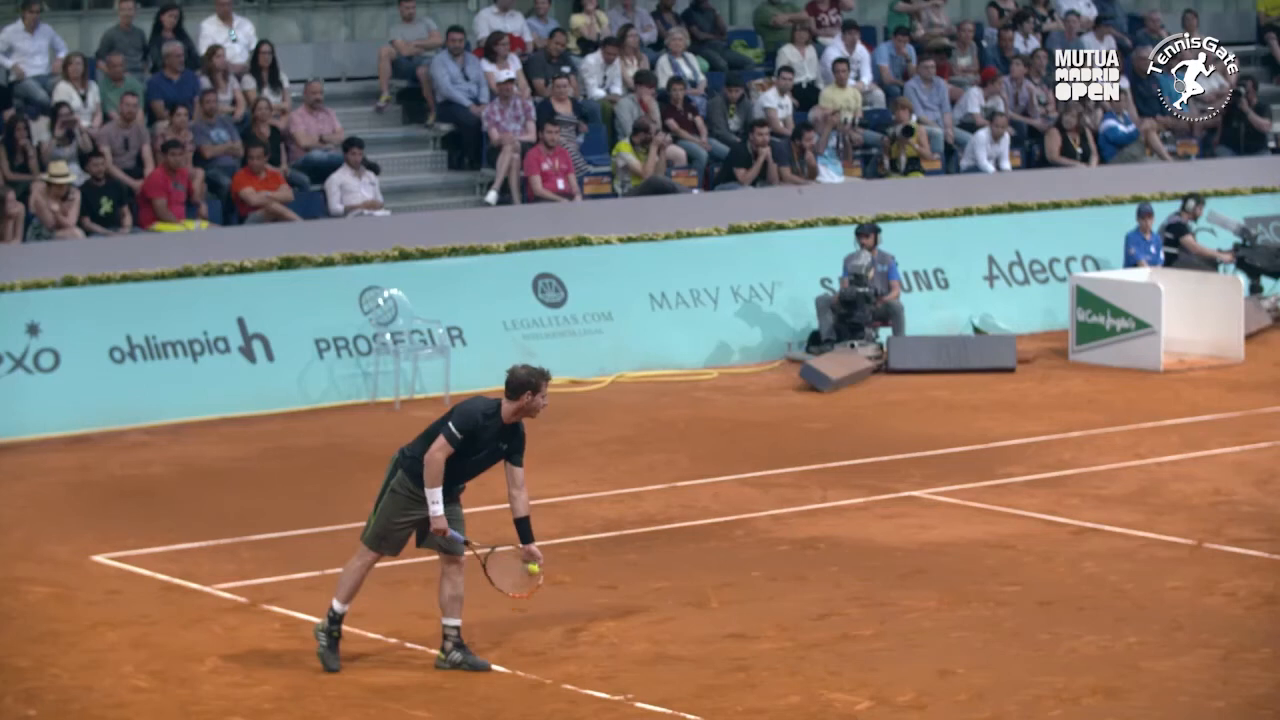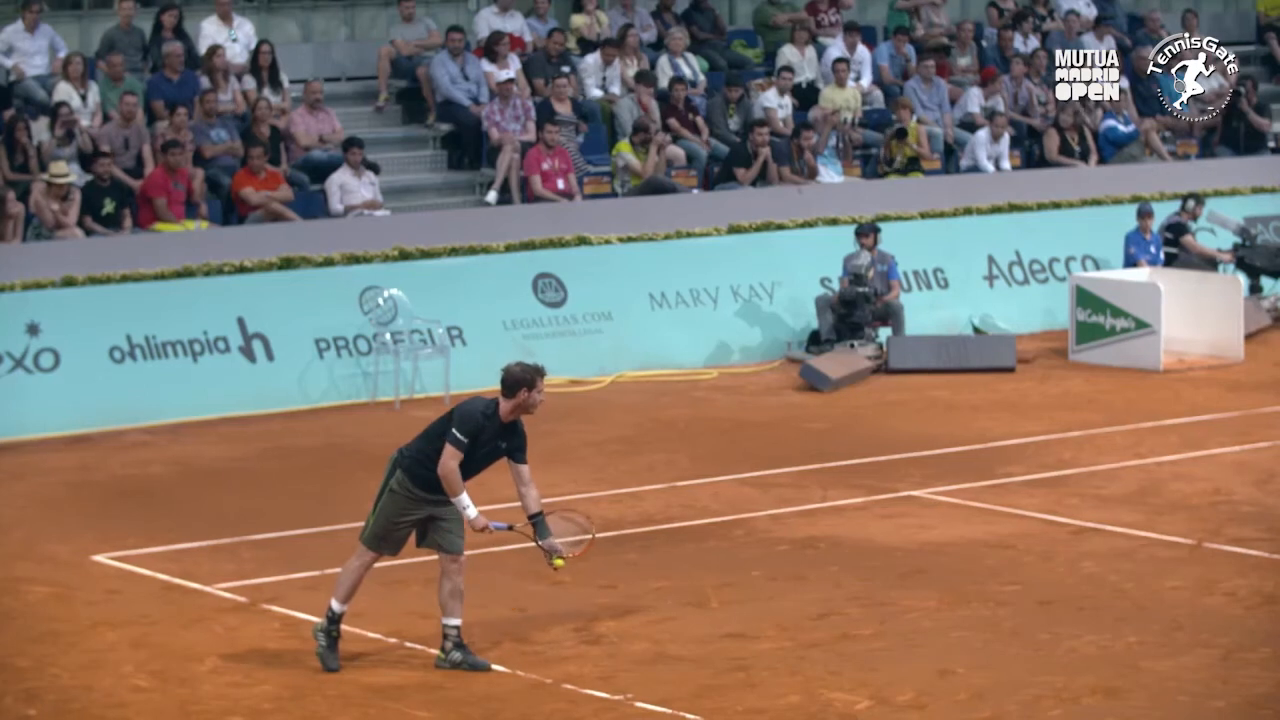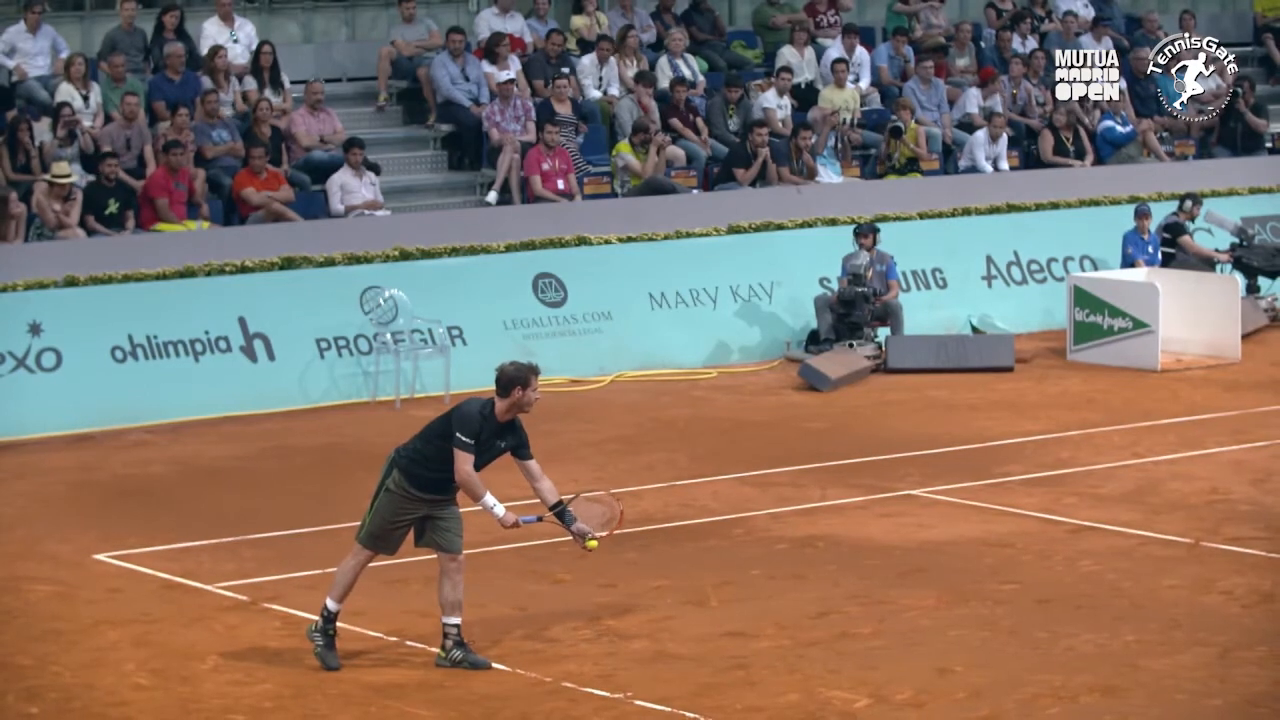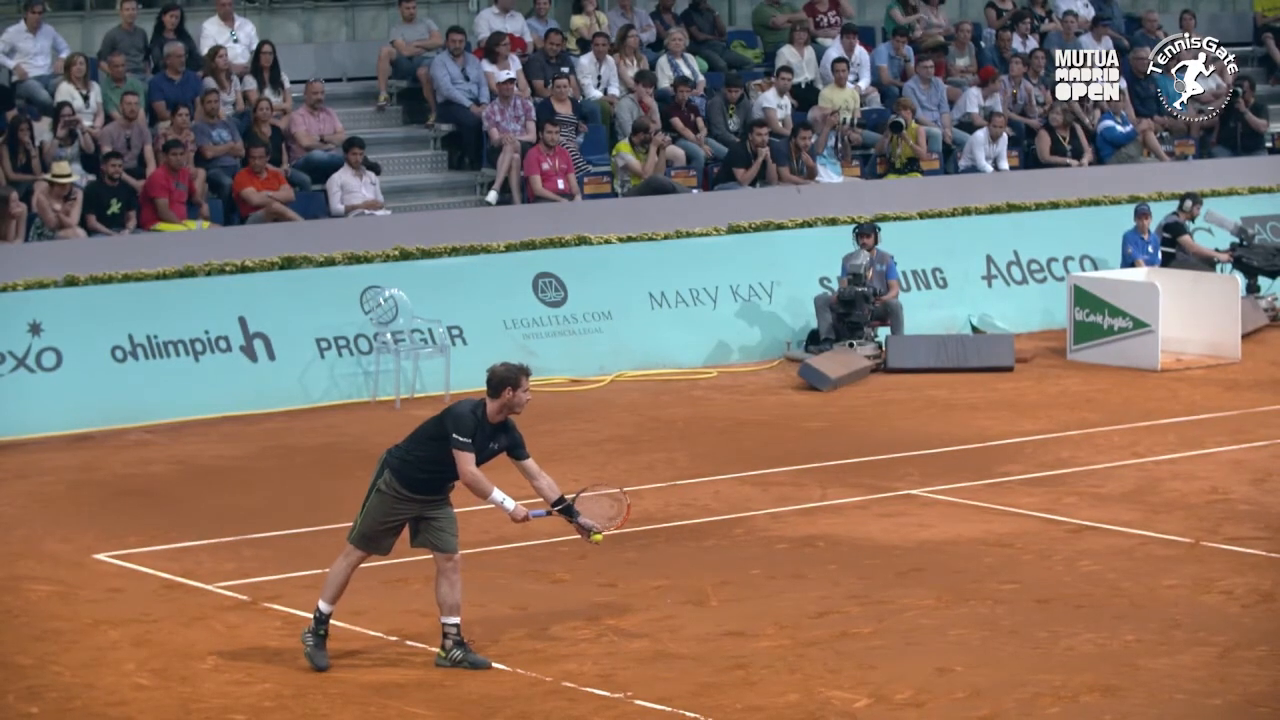
dt=0.7s
person 1, frame 1
left shoulder: (515, 434)
right shoulder: (474, 412)
left elbow: (517, 490)
right elbow: (434, 456)
left wrist: (527, 540)
right wrist: (436, 512)
left hip: (447, 493)
right hip: (410, 482)
left knee: (454, 562)
right knee: (369, 554)
left ankle: (451, 647)
right ankle: (330, 628)
person 1, frame 2
left shoulder: (515, 432)
right shoulder: (473, 413)
left elbow: (526, 487)
right elbow: (446, 467)
left wrist: (543, 535)
right wrist: (471, 513)
left hip: (444, 495)
right hip: (407, 483)
left knee: (454, 562)
right knee: (368, 554)
left ankle: (451, 646)
right ankle: (329, 628)
person 1, frame 3
left shoulder: (513, 431)
right shoulder: (471, 414)
left elbow: (539, 480)
right elbow: (464, 474)
left wrist: (570, 521)
right wrist: (499, 511)
left hip: (441, 494)
right hip: (404, 483)
left knee: (454, 561)
right knee: (363, 553)
left ankle: (451, 645)
right ankle: (324, 627)
person 1, frame 4
left shoulder: (506, 432)
right shoulder: (463, 415)
left elbow: (538, 478)
right elbow: (468, 475)
left wrist: (573, 516)
right wrist: (509, 505)
left hip: (434, 495)
right hip: (396, 484)
left knee: (450, 561)
right knee: (355, 554)
left ankle: (452, 645)
right ankle: (317, 629)
